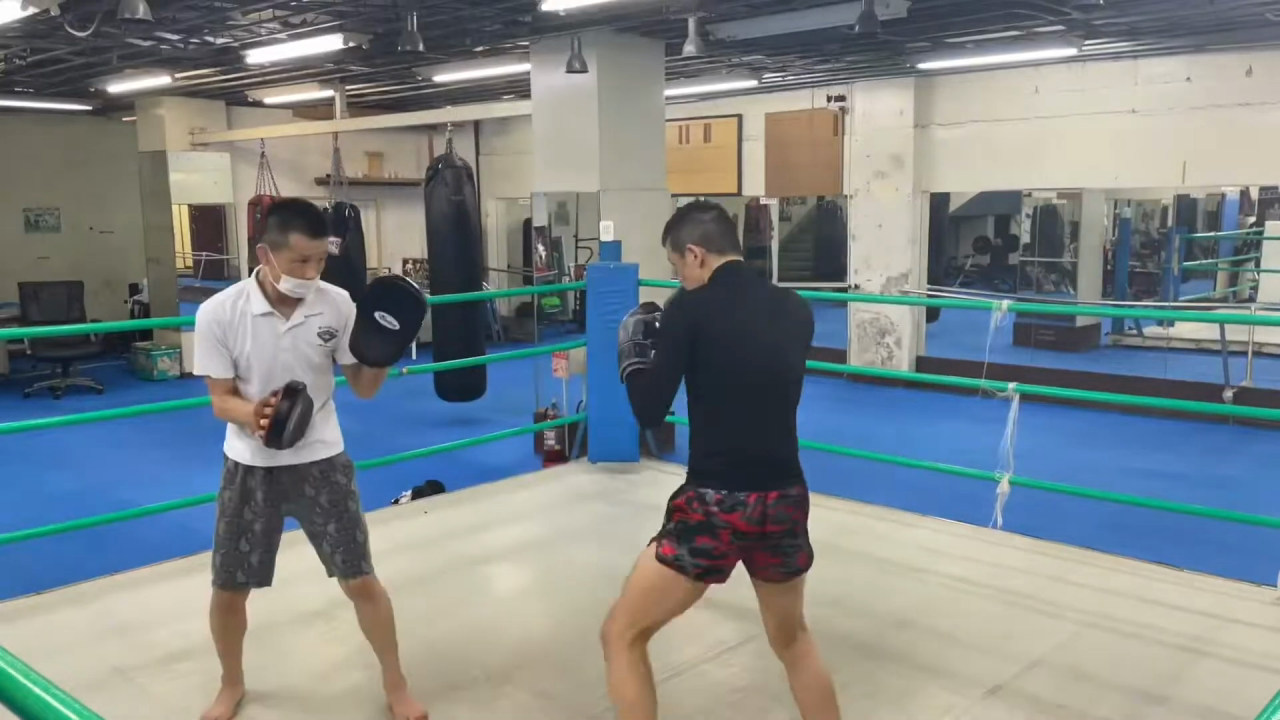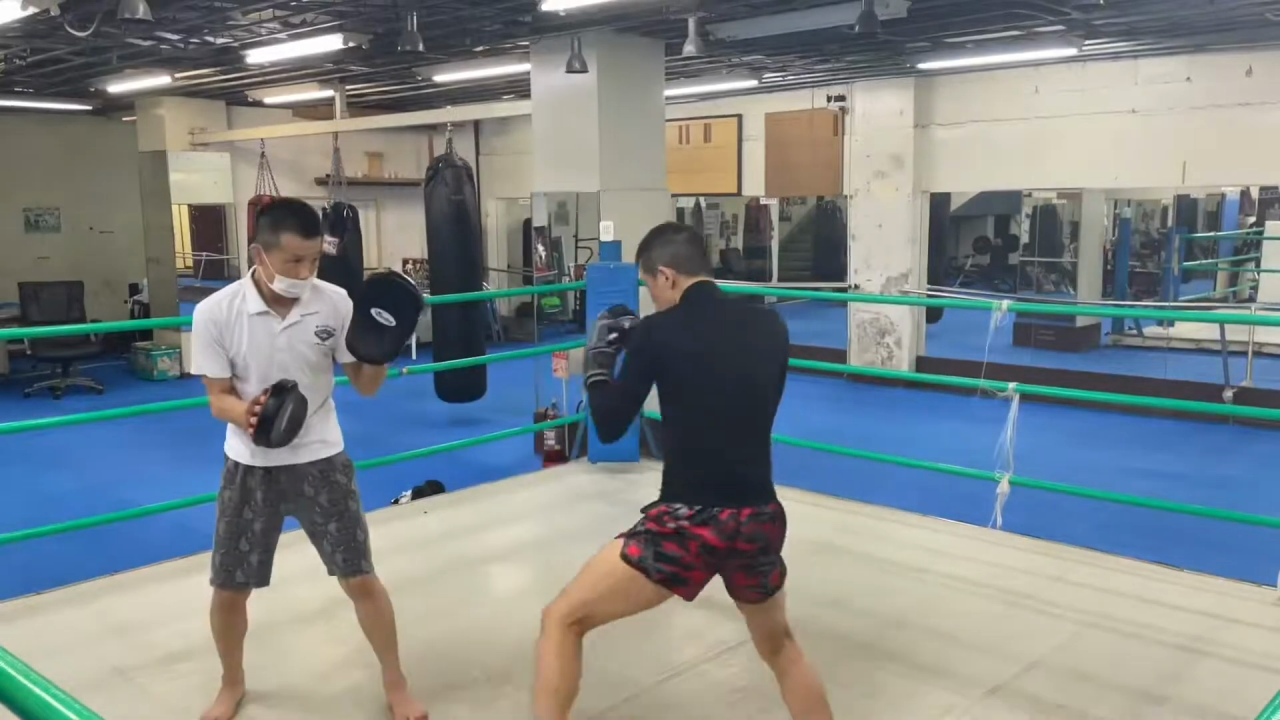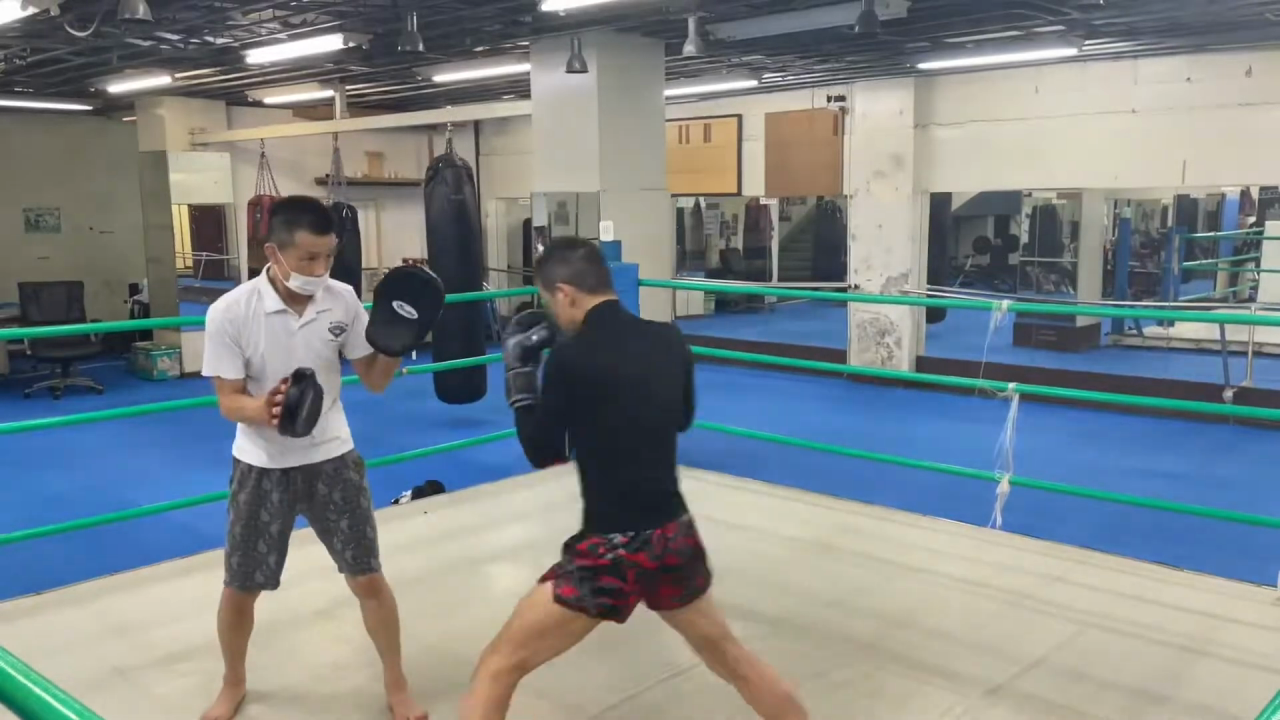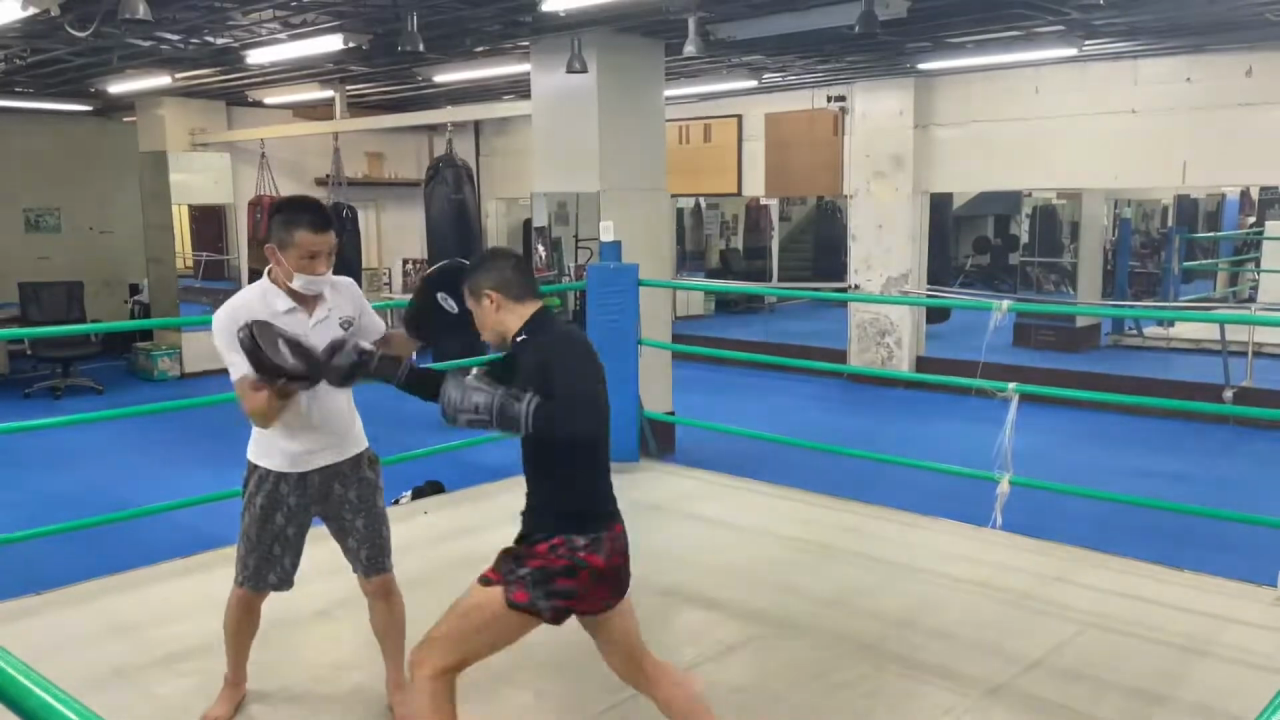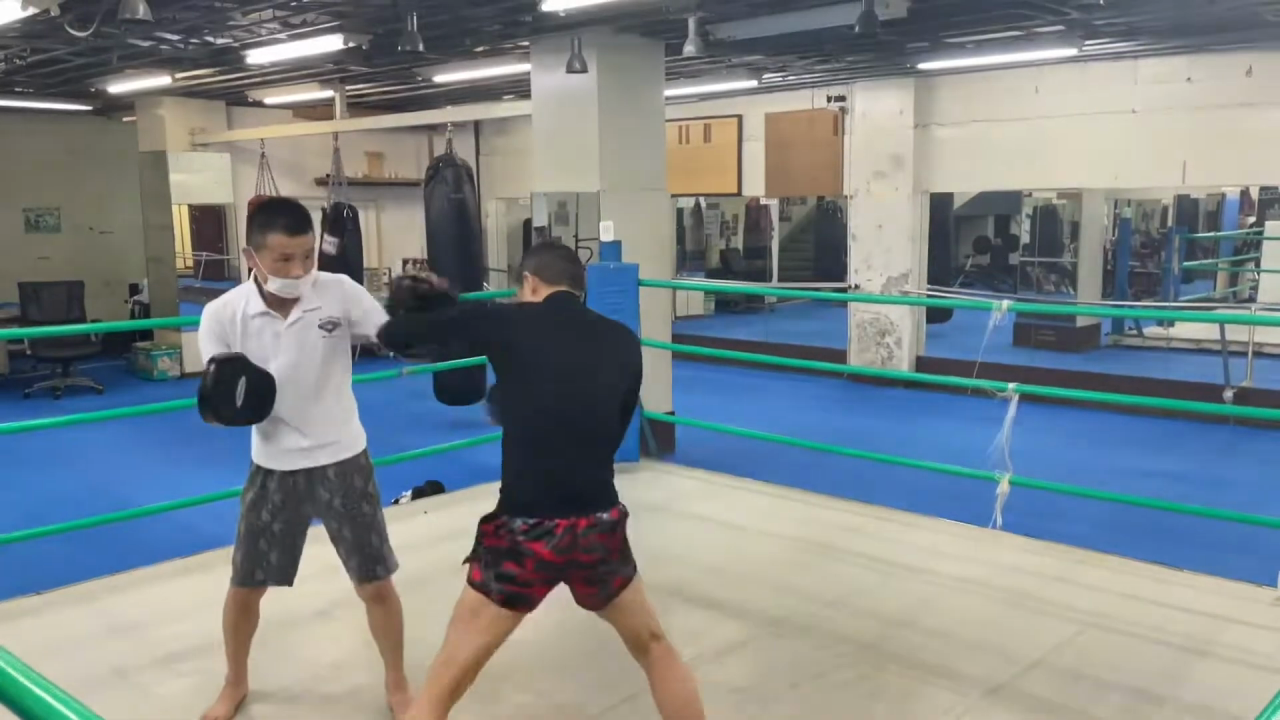
dt=0.2s
person 1, frame 1
left shoulder: (336, 304)
right shoulder: (219, 313)
left elbow: (363, 387)
right elbow: (222, 399)
right wrist: (253, 416)
left hip: (321, 461)
right hip: (251, 467)
left knee: (360, 581)
right knee: (228, 590)
person 1, frame 2
left shoulder: (333, 302)
right shoulder: (216, 313)
left elbow: (364, 384)
right elbow: (218, 397)
right wrist: (246, 413)
left hip: (321, 459)
right hip: (251, 466)
left knee: (360, 580)
right knee: (228, 588)
person 1, frame 3
left shoulder: (342, 299)
right shoulder: (230, 314)
left elbow: (374, 376)
right elbow: (230, 403)
right wrist: (261, 408)
left hip: (332, 459)
right hip: (263, 467)
left knee: (368, 579)
right knee: (240, 589)
person 1, frame 4
left shoulder: (346, 293)
right shoulder: (239, 315)
left elbow: (388, 350)
right elbow: (259, 414)
right wrist: (280, 389)
left hip: (348, 460)
right hip: (277, 471)
left knee: (379, 578)
right knee: (249, 588)
person 1, frame 5
left shoulder: (338, 291)
right shoulder: (222, 315)
left hip: (343, 462)
right hip: (274, 469)
left knee: (375, 584)
right knee: (245, 587)
person 2, frame 1
left shoulder: (690, 310)
right shoulder: (794, 308)
left elbow: (649, 411)
left wrist: (633, 350)
left hip: (714, 506)
right hip: (784, 499)
left knee: (621, 634)
right knee: (790, 640)
person 2, frame 2
left shoulder: (657, 333)
right shoulder: (770, 326)
left elbow: (609, 425)
left wrist: (601, 354)
left hip: (685, 522)
right hip: (758, 519)
left knee: (561, 620)
right knee: (777, 645)
person 2, frame 3
left shoulder: (573, 356)
right shoulder: (669, 339)
left elbow: (543, 452)
left wrist: (520, 377)
left hip: (611, 549)
right hip: (673, 535)
left knee: (498, 666)
right knee: (727, 655)
person 2, frame 4
left shoulder: (560, 348)
right shoulder: (537, 348)
left elbow: (580, 433)
right elbow: (454, 391)
left wrist: (502, 406)
right wrist: (371, 361)
left hip: (562, 548)
right hip: (599, 541)
left knee: (431, 667)
right knee: (640, 668)
person 2, frame 5
left shoulder: (509, 321)
right shoulder: (623, 342)
left elbow: (397, 334)
left hip: (521, 533)
right hip: (598, 527)
left knee: (447, 679)
right knee: (651, 644)
